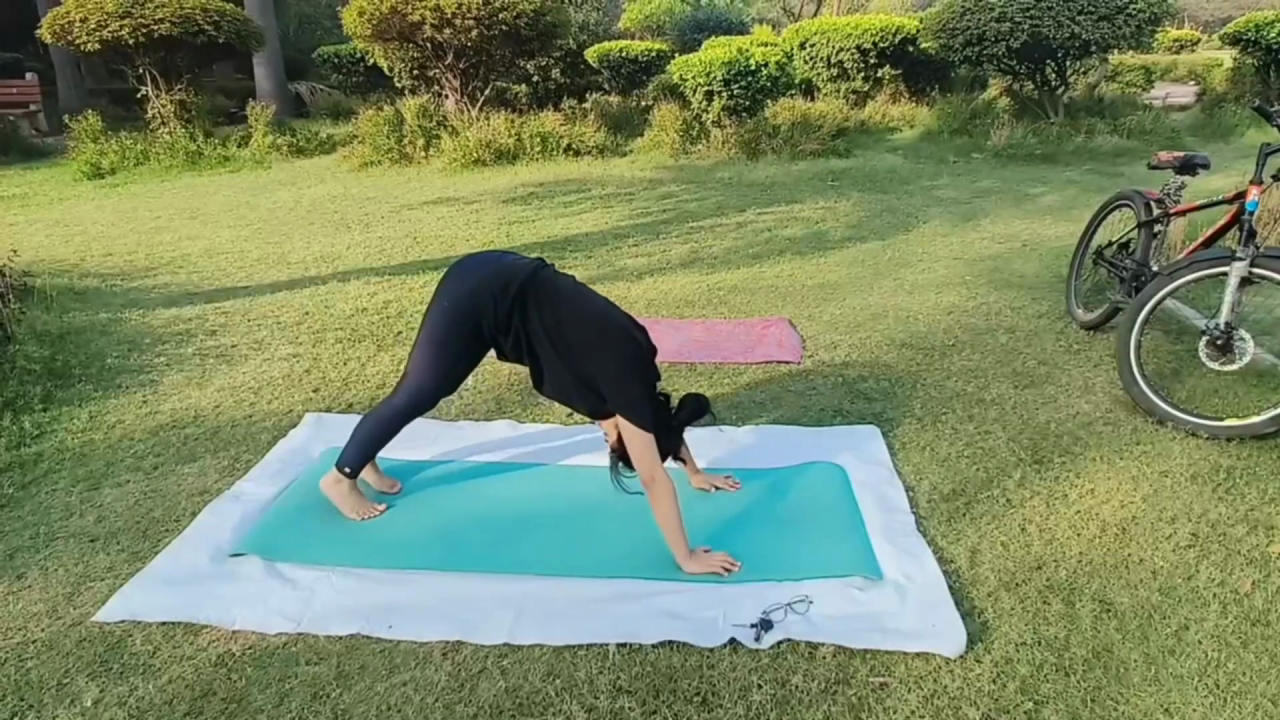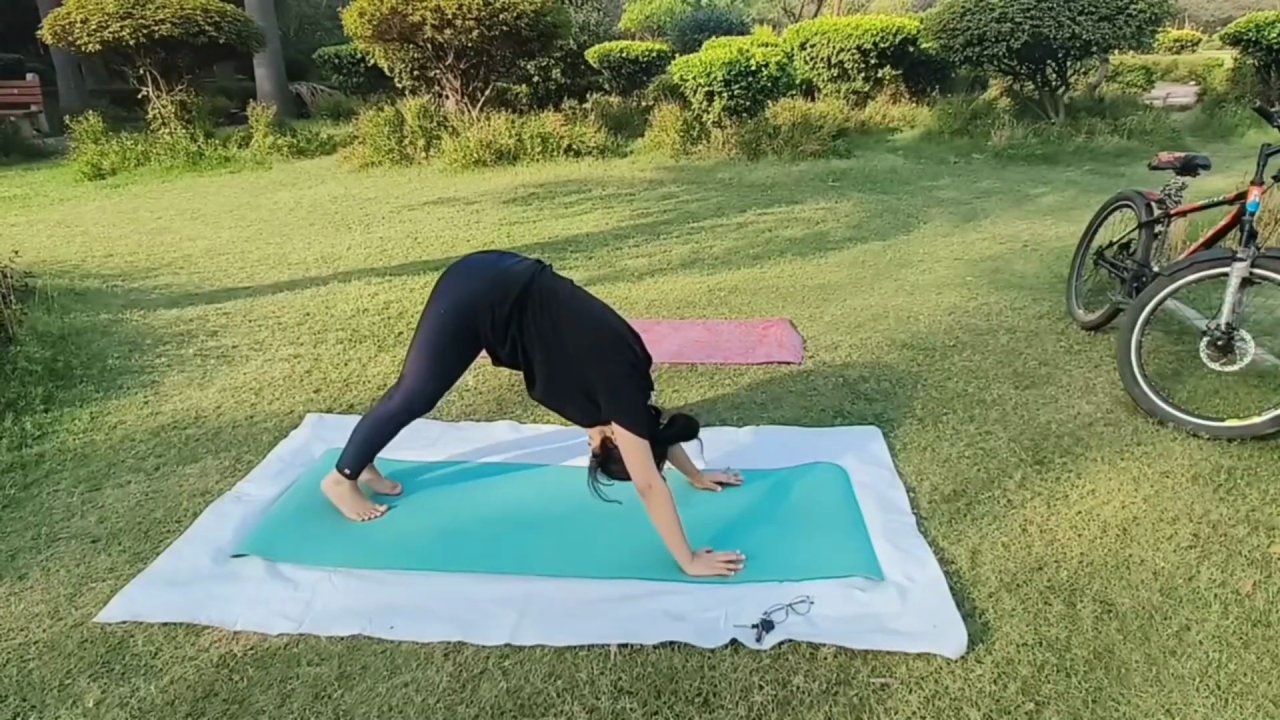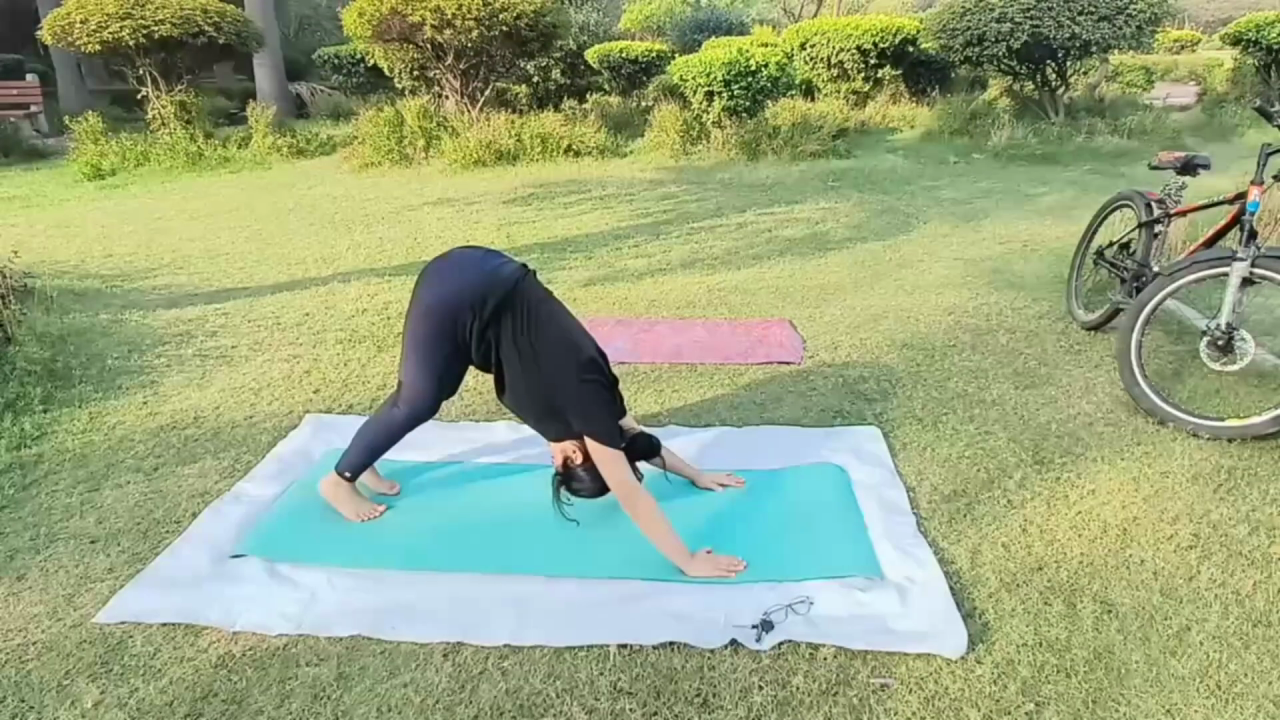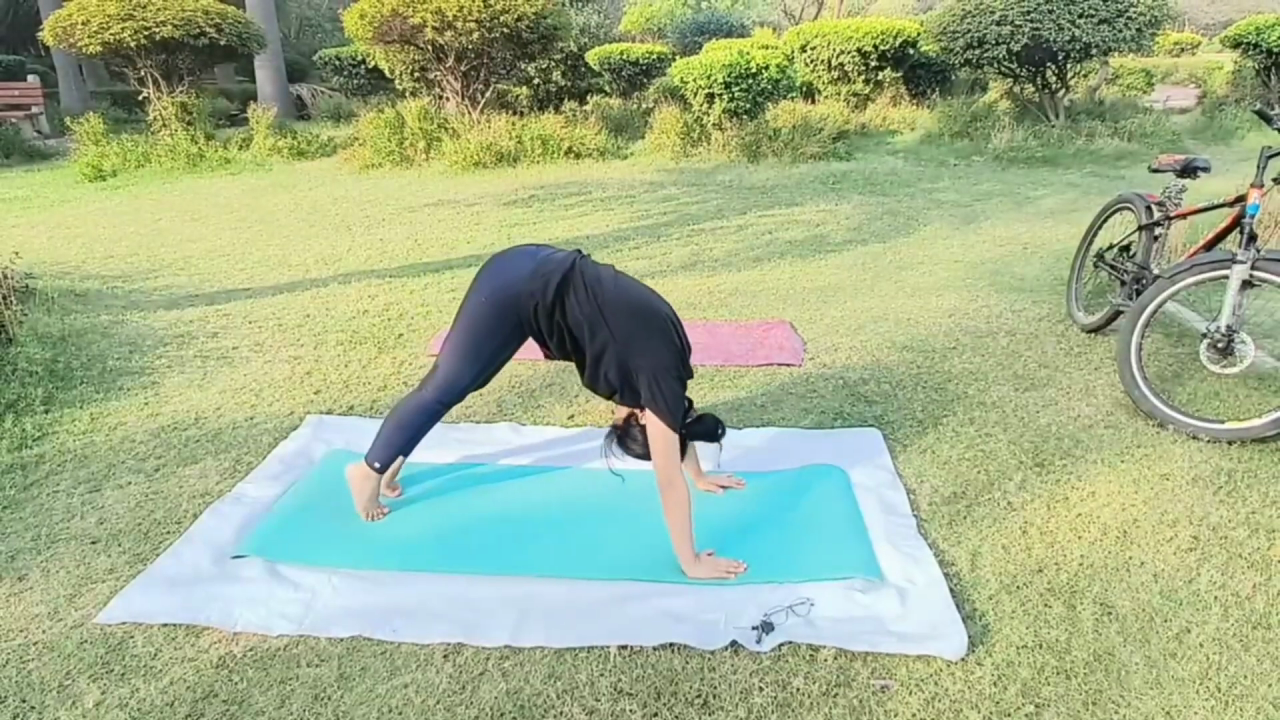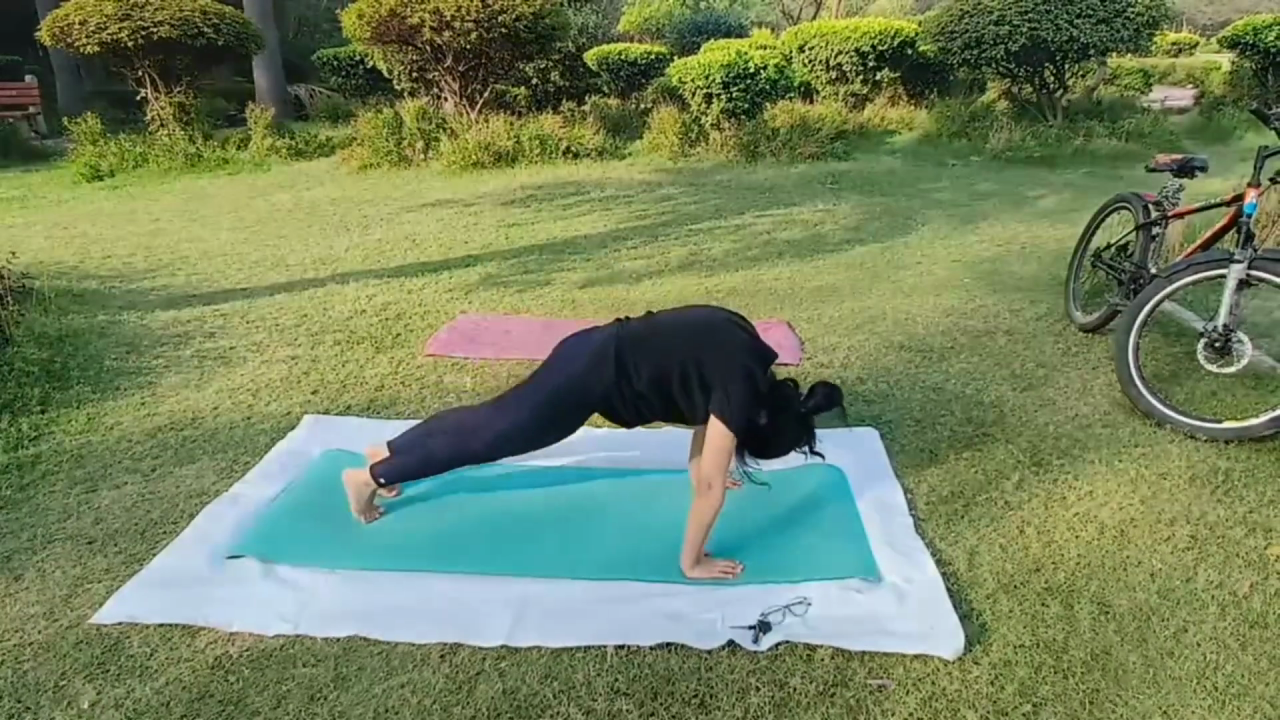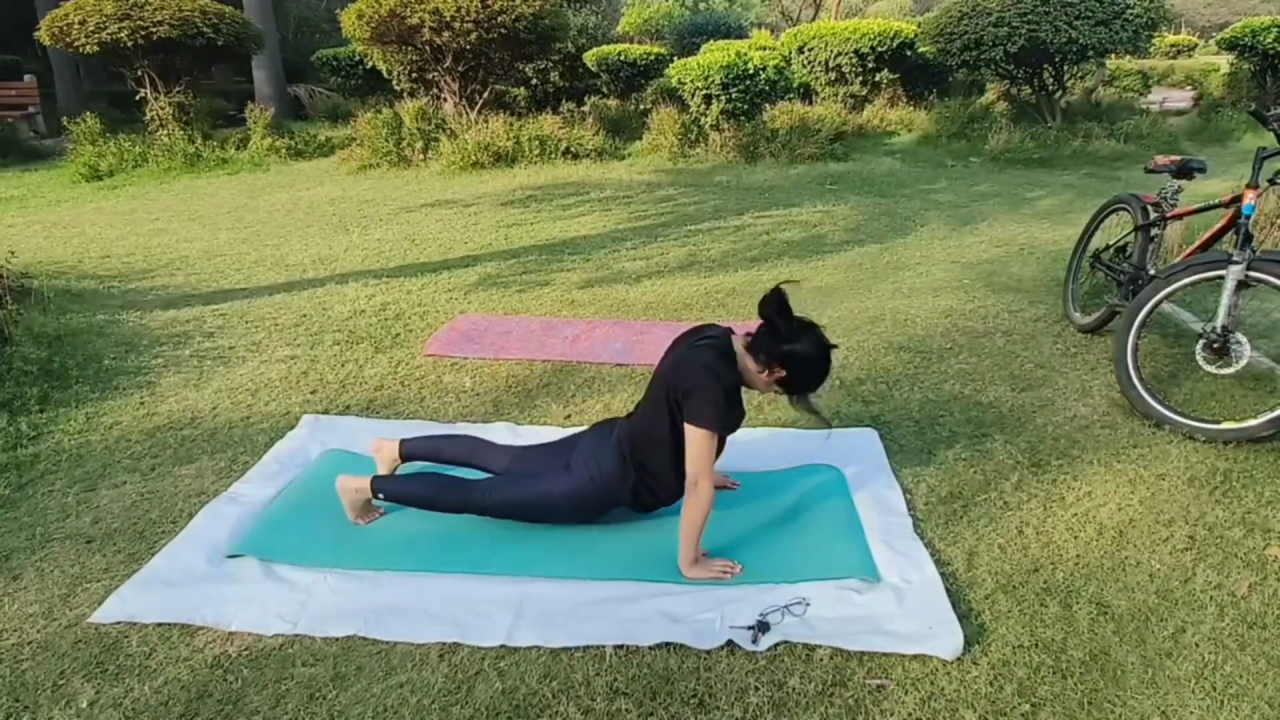
dt=0.7s
person 1, frame 1
left shoulder: (634, 368)
right shoulder: (626, 384)
left elbow: (665, 422)
right elbow: (654, 479)
left wrist: (696, 473)
right wrist: (687, 558)
left hip: (502, 283)
right hip: (482, 293)
left knee: (436, 387)
right knee: (418, 393)
left ankle: (366, 460)
right ankle: (341, 477)
person 1, frame 2
left shoulder: (627, 374)
right shoulder: (619, 390)
left elbow: (658, 430)
right elbow: (649, 486)
left wrist: (697, 476)
right wrist: (690, 561)
left hip: (499, 283)
right hip: (478, 296)
left knee: (421, 389)
right knee: (415, 395)
left ankle: (363, 466)
right ankle: (341, 479)
person 1, frame 3
left shoulder: (593, 392)
right shoulder: (588, 404)
left elbow: (633, 437)
right elbow: (631, 497)
left wrist: (696, 475)
right wrist: (688, 562)
left hip: (480, 283)
right hip: (457, 296)
left knee: (423, 398)
right knee: (417, 404)
left ankle: (363, 466)
right ankle: (339, 481)
person 1, frame 4
left shoulder: (665, 364)
right shoulder: (659, 378)
left elbow: (678, 425)
right elbow: (670, 479)
left wrist: (700, 475)
right wrist: (691, 562)
left hip: (540, 277)
right hip: (523, 287)
left knee: (454, 383)
right knee: (444, 388)
left ankle: (392, 458)
right ankle: (368, 472)
person 1, frame 5
left shoulder: (743, 351)
right shoulder: (743, 385)
right elbow: (709, 484)
left wrist: (701, 469)
right wrist: (692, 562)
left hip: (596, 355)
right hip: (594, 376)
left knee: (490, 418)
right knee: (486, 439)
left ankle: (388, 449)
right ankle: (369, 476)
person 1, frame 6
left shoulder: (717, 340)
right shoulder: (712, 379)
right elbow: (697, 485)
left wrist: (700, 473)
right wrist: (689, 562)
left hip: (612, 444)
right hip: (608, 483)
left knee: (501, 460)
right knee: (482, 496)
left ankle: (398, 448)
right ankle: (368, 487)
